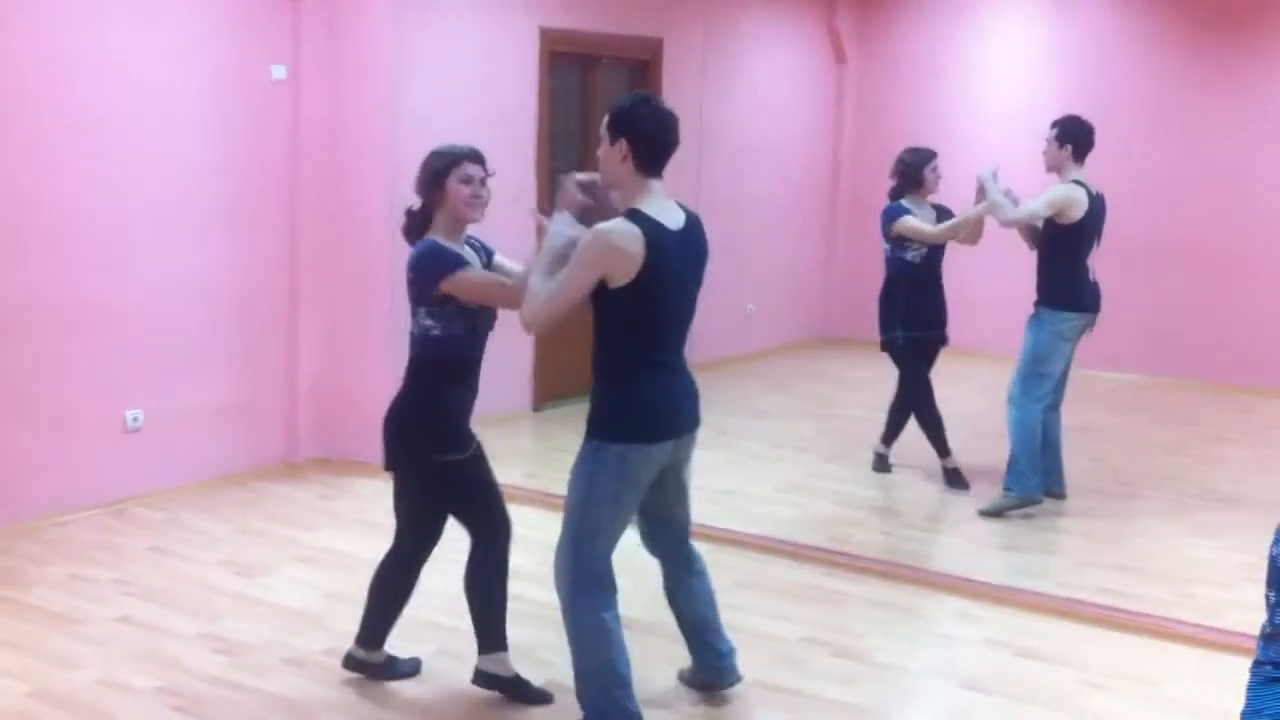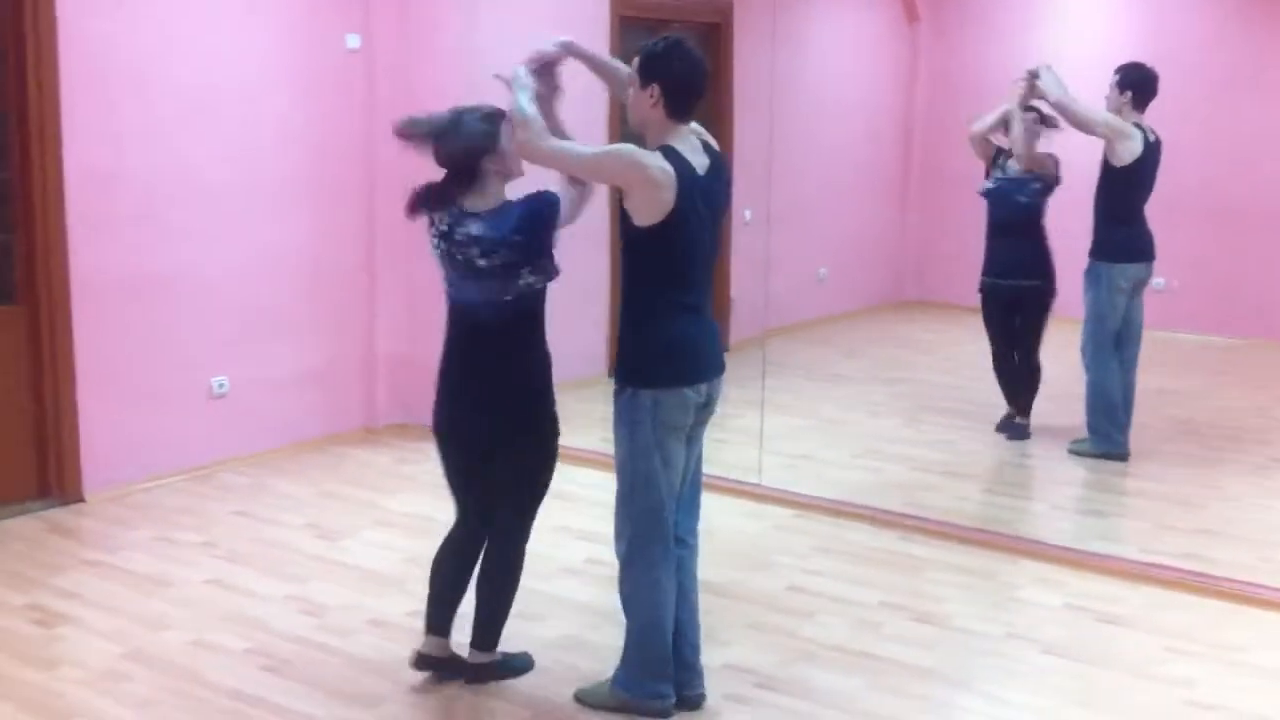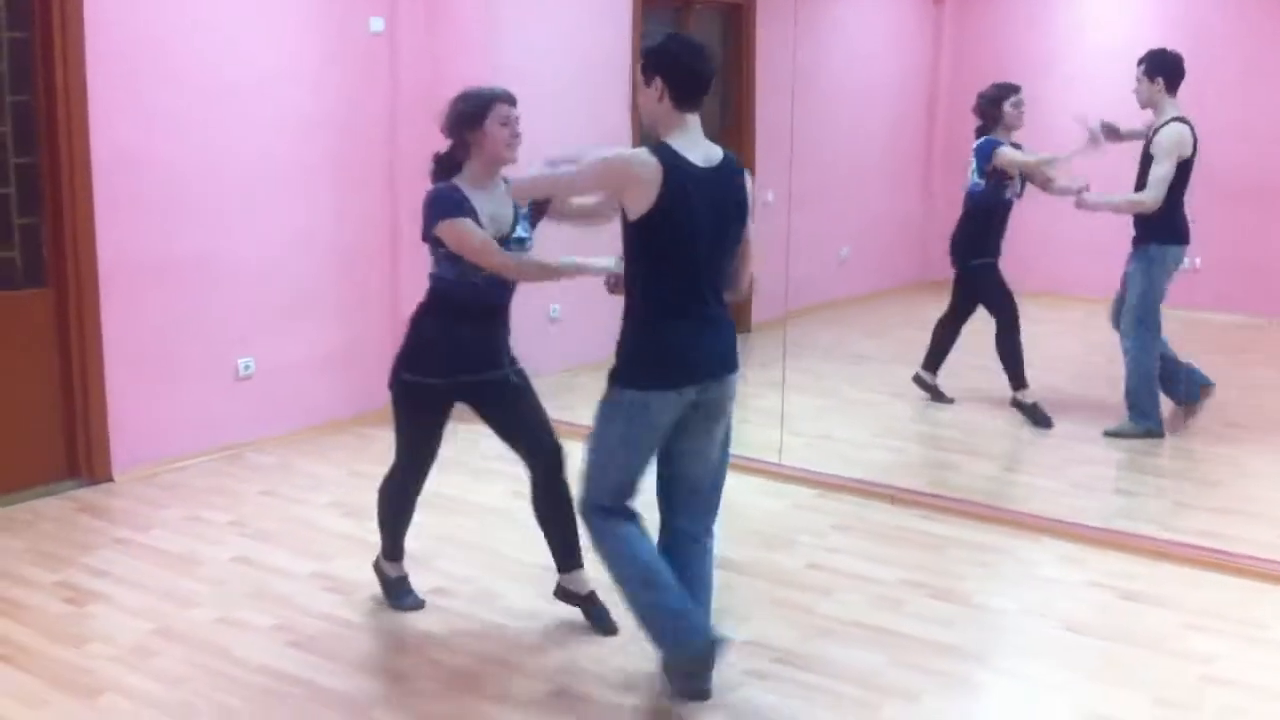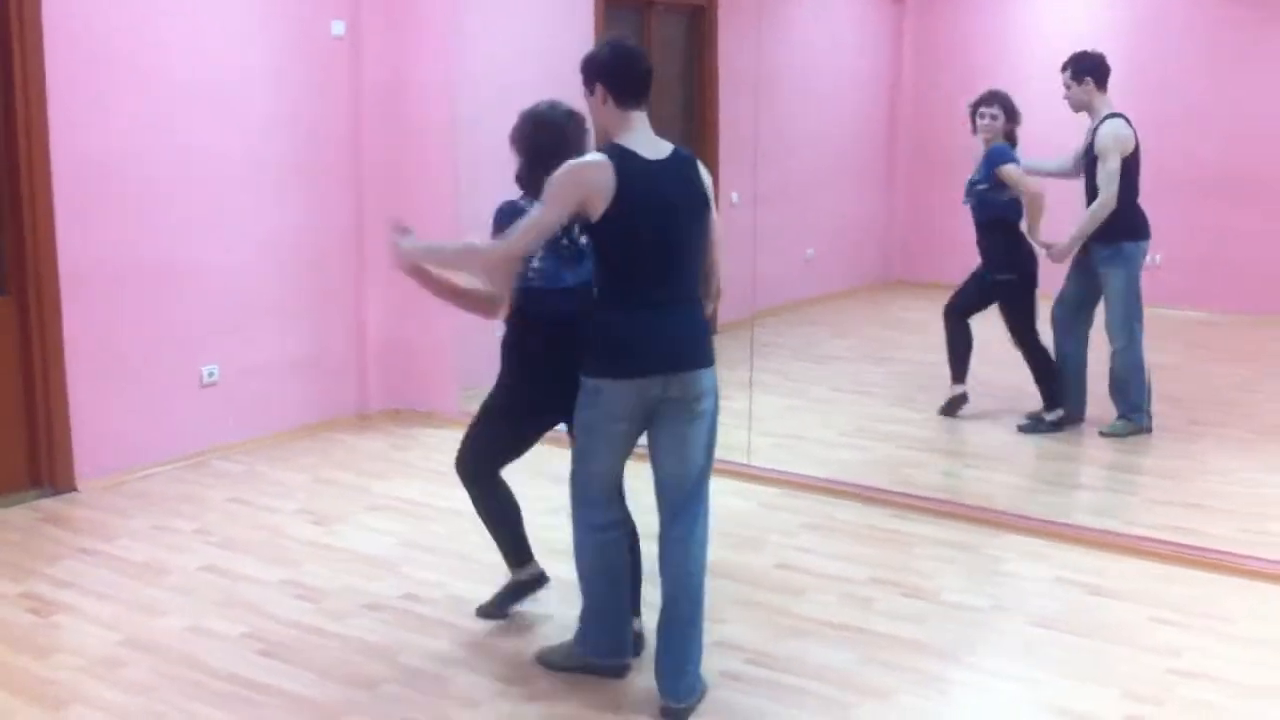
dt=1s
person 1, frame 1
left shoulder: (613, 238)
right shoulder: (691, 228)
left elbow: (534, 317)
left wrist: (556, 235)
right wrist: (593, 216)
left hip: (626, 425)
right hip: (677, 413)
left knee: (582, 572)
right knee: (673, 544)
right ankle: (714, 663)
person 1, frame 2
left shoulder: (643, 168)
right shoulder: (708, 154)
left elbow: (533, 145)
right elbow: (649, 100)
left wrist: (521, 85)
right wrist: (579, 54)
left hip: (655, 373)
right hip: (701, 365)
left knee: (644, 532)
right knee: (676, 526)
person 1, frame 3
left shoulder: (633, 168)
right shoulder: (737, 176)
left elbow: (533, 186)
left wrist: (567, 170)
left hip: (652, 373)
right hip: (717, 368)
left knee: (604, 507)
right knee: (692, 522)
left ankle: (685, 635)
right ankle: (685, 657)
person 1, frame 4
left shoulder: (589, 173)
right shoulder: (695, 171)
left elbow: (503, 257)
right elbow: (711, 283)
left wrist: (421, 252)
left hip: (617, 367)
right hip: (690, 363)
left knee: (595, 507)
right knee: (684, 519)
left ankle: (603, 644)
person 2, frame 1
left shoulder: (475, 251)
right shoulder: (431, 258)
left elbow: (527, 280)
right elbow: (512, 295)
left hip: (441, 423)
right hip: (428, 426)
person 2, frame 2
left shoulder: (446, 214)
right shoulder: (536, 215)
left elbow: (437, 144)
right elbow: (580, 184)
left wrist: (534, 102)
right wrist: (547, 108)
left hip: (460, 397)
right hip: (523, 399)
left knee: (472, 524)
right knee: (510, 528)
left ankle: (438, 644)
right ankle: (483, 654)
person 2, frame 3
left shoulder: (522, 195)
right shoulder: (444, 202)
left elbow: (589, 213)
right elbow: (506, 264)
right wrist: (590, 268)
left hip: (492, 355)
right hip: (433, 356)
left knee: (547, 459)
right knee: (412, 468)
left ankle: (573, 579)
right ankle: (390, 565)
person 2, frame 4
left shoulder: (515, 216)
left elbow: (492, 305)
left wrist: (416, 269)
left hip: (534, 373)
left knee: (475, 464)
left ankle: (523, 570)
right ankle: (629, 619)
person 3, frame 1
left shoulder: (1065, 194)
right shoulder: (1091, 196)
left elbow: (1007, 218)
right elbow: (1040, 241)
left wrist: (989, 183)
right wrist: (1014, 203)
left hip: (1060, 308)
right hip: (1077, 305)
left knee: (1027, 395)
right knee: (1045, 396)
left ankle: (1023, 486)
right ankle: (1049, 478)
person 3, frame 2
left shoulder: (1121, 131)
right shoulder: (1148, 138)
left elbow: (1065, 100)
right elbow: (1084, 122)
left wrist: (1046, 75)
right wrist: (1044, 94)
left hip: (1114, 256)
right hip: (1137, 255)
left knee: (1100, 348)
right knee: (1123, 350)
left ankle: (1108, 438)
right ankle: (1112, 434)
person 3, frame 3
left shoulder: (1173, 133)
right shoulder: (1163, 126)
left elbow: (1150, 200)
right elbow: (1121, 135)
left wrist: (1097, 202)
right wrist: (1102, 128)
left hip: (1160, 243)
right hip: (1157, 241)
left knee: (1137, 330)
right knee: (1135, 323)
left ankle: (1144, 419)
right ankle: (1189, 386)
person 3, frame 4
left shoulder: (1113, 130)
right shoulder: (1097, 128)
left elbow: (1107, 200)
right elbow: (1072, 170)
left wrist: (1069, 243)
right wrist: (1020, 166)
left hip: (1123, 242)
right hip: (1100, 240)
left knee: (1123, 331)
right knee: (1067, 316)
left ankle: (1135, 414)
right ankle: (1068, 404)
person 4, frame 1
left shoulder: (939, 212)
right shoulder: (894, 212)
left elbow: (969, 238)
right elbow: (931, 234)
left wrist: (979, 207)
right wrist: (977, 212)
left hip: (931, 310)
right hip: (899, 313)
left knee: (912, 385)
right knee: (918, 386)
left ankle: (884, 447)
right ankle: (947, 460)
person 4, frame 2
left shoulder: (1046, 163)
right shoulder: (998, 160)
left elbow: (1025, 153)
right elbow: (976, 134)
left wrist: (1018, 104)
right wrist: (1013, 103)
left hip: (1034, 272)
right hip: (998, 268)
left knee: (1025, 351)
right knee: (1002, 349)
left ankle: (1023, 416)
right ankle: (1014, 409)
person 4, frame 3
left shoulder: (1014, 151)
right shoulder: (987, 147)
left elbow: (1046, 183)
right elbow: (1029, 165)
left wrist: (1075, 189)
right wrist: (1079, 148)
left hip: (984, 248)
right hip: (972, 248)
left knee: (959, 311)
right knee: (1007, 315)
left ankle: (927, 373)
right ankle: (1022, 394)
person 4, frame 4
left shoulder: (999, 155)
right shoulder: (992, 157)
left elbow: (1031, 193)
left wrist: (1033, 232)
left hip: (1011, 261)
right hip: (995, 259)
left knee: (1024, 335)
right knee: (955, 311)
left ankle: (1053, 412)
right ankle: (958, 388)
